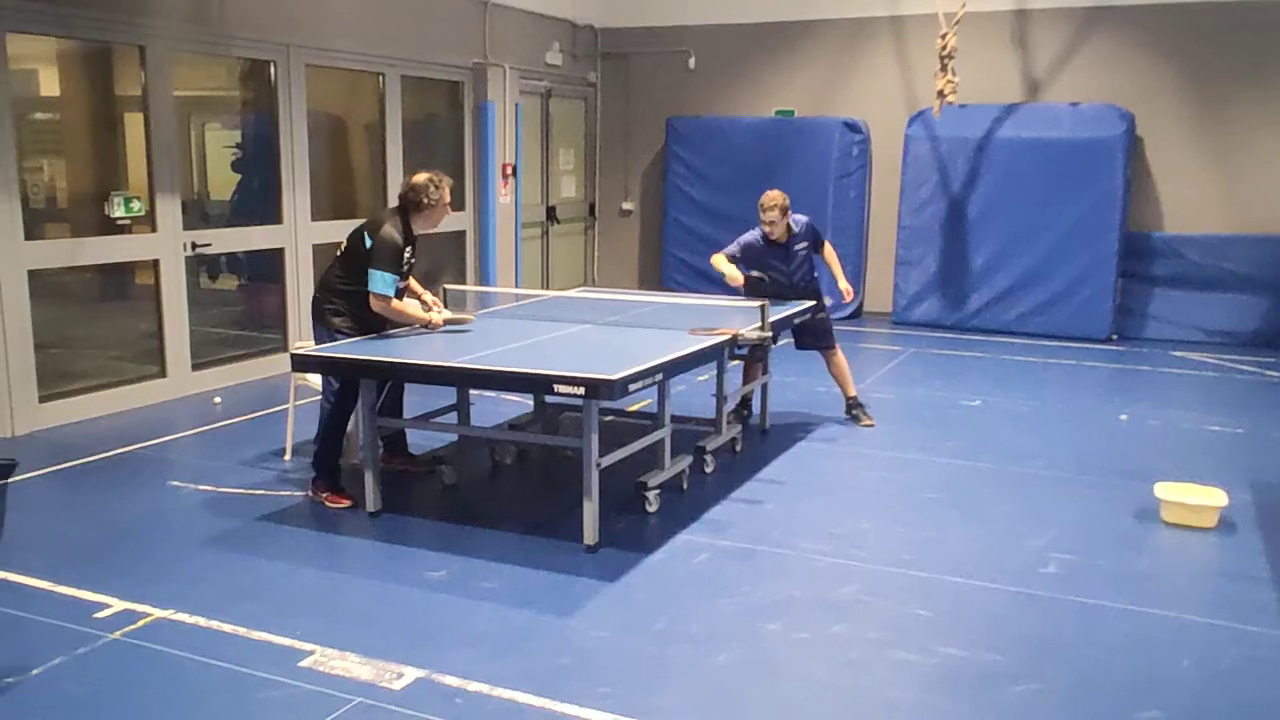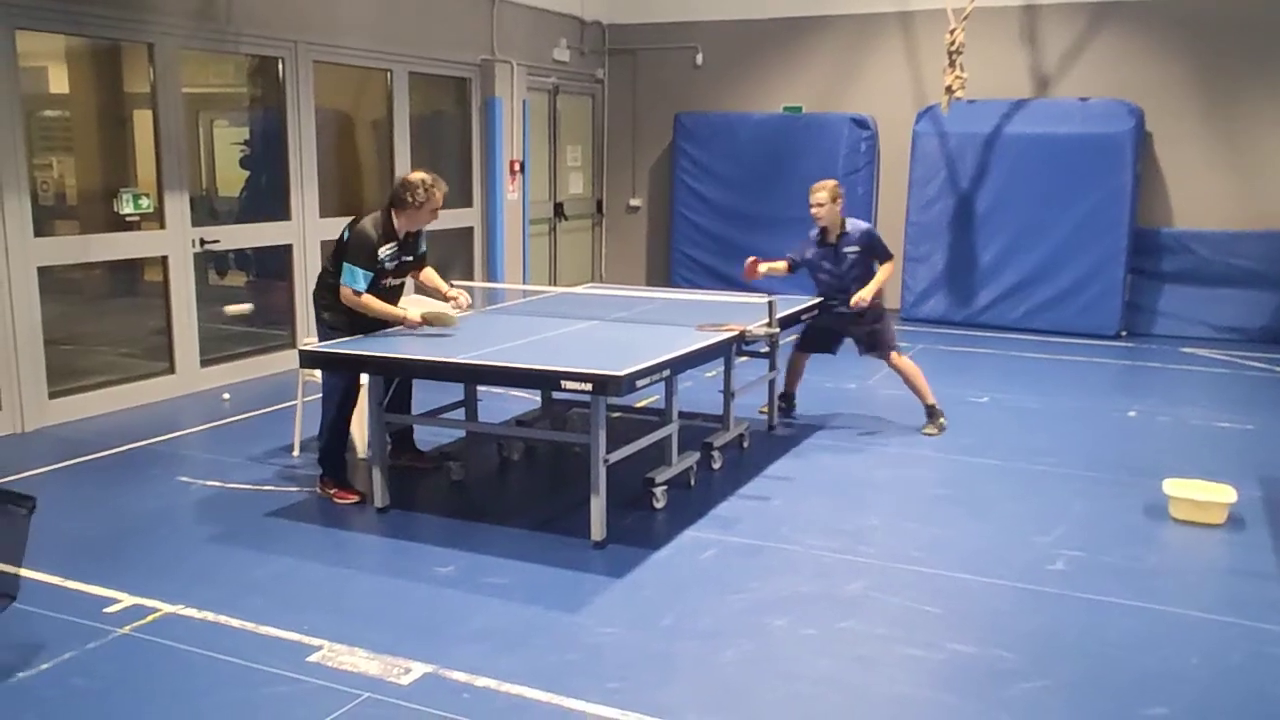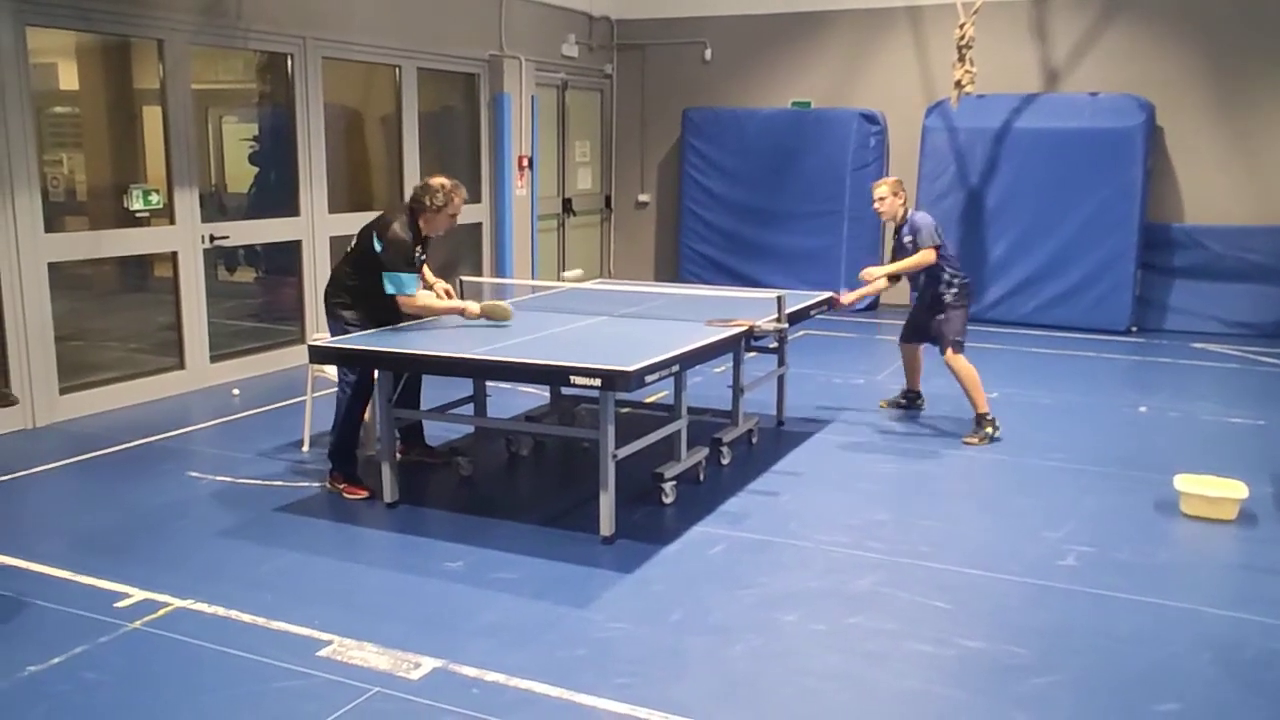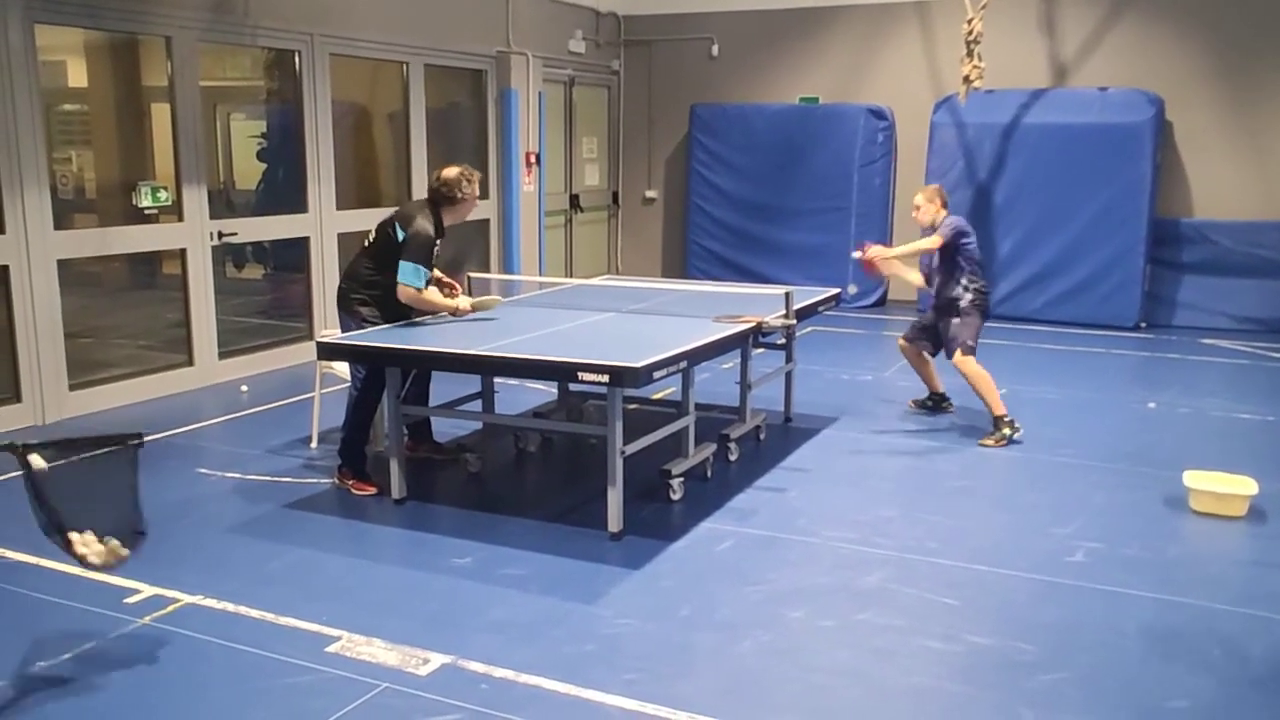
dt=0.5s
person 1, frame 1
left shoulder: (405, 228)
right shoulder: (388, 237)
right elbow: (381, 302)
left wrist: (421, 293)
right wrist: (426, 319)
left hip: (367, 318)
right hip: (339, 316)
left knee: (391, 379)
right knee: (343, 394)
left ankle: (394, 451)
right ankle: (324, 480)
person 1, frame 2
left shoulder: (413, 231)
right shoulder: (367, 233)
left elbow: (419, 267)
right elbow: (349, 295)
left wrist: (447, 291)
right wrist: (401, 317)
left hip: (376, 314)
right hip: (340, 314)
left knee: (399, 375)
right knee: (342, 390)
left ankle: (402, 448)
right ankle: (331, 476)
person 1, frame 3
left shoulder: (415, 224)
right shoulder: (396, 235)
right elbow: (410, 303)
left wrist: (430, 280)
right wrist: (459, 307)
left hip: (382, 308)
right hip: (350, 308)
right knee: (357, 385)
left ankle: (411, 442)
right ankle: (341, 471)
person 1, frame 4
left shoulder: (427, 214)
right shoulder: (422, 230)
right elbow: (409, 293)
left wrist: (436, 278)
right wrist: (452, 305)
left hip: (391, 304)
right hip: (364, 305)
left knee: (417, 366)
right knee: (370, 382)
left ankle: (419, 439)
right ankle: (350, 468)
person 2, frame 1
left shoulder: (805, 227)
right shoulder: (752, 242)
left elbow: (823, 247)
right elbow: (718, 257)
left wrist: (840, 278)
right wrist: (728, 268)
left hip: (808, 299)
left knee: (830, 349)
left ankle: (853, 403)
right ankle: (745, 405)
person 2, frame 2
left shoulder: (862, 232)
right shoulder: (812, 242)
left elbow: (888, 262)
right elbow: (788, 265)
left wrist: (870, 290)
right wrist: (764, 267)
left hip: (866, 309)
right hip: (831, 309)
left knee: (894, 358)
right knee: (800, 350)
left ankle: (933, 411)
right ankle: (787, 400)
person 2, frame 3
left shoulder: (919, 221)
right shoulder: (899, 235)
left elbow: (929, 256)
right elbow: (891, 279)
left wrist: (885, 267)
right wrist: (856, 295)
left hip: (951, 296)
right hip: (929, 297)
left knee: (951, 355)
right knee: (907, 344)
left ankle: (986, 421)
right ankle: (912, 396)
person 2, frame 4
left shoulder: (955, 224)
right shoulder: (938, 232)
left elbow: (931, 244)
right elbow: (928, 282)
left wrist: (888, 252)
right wrist: (895, 268)
left hip: (966, 306)
right hip: (946, 305)
left knee: (963, 359)
right knee: (908, 344)
left ankle: (1005, 422)
right ankle: (938, 398)
